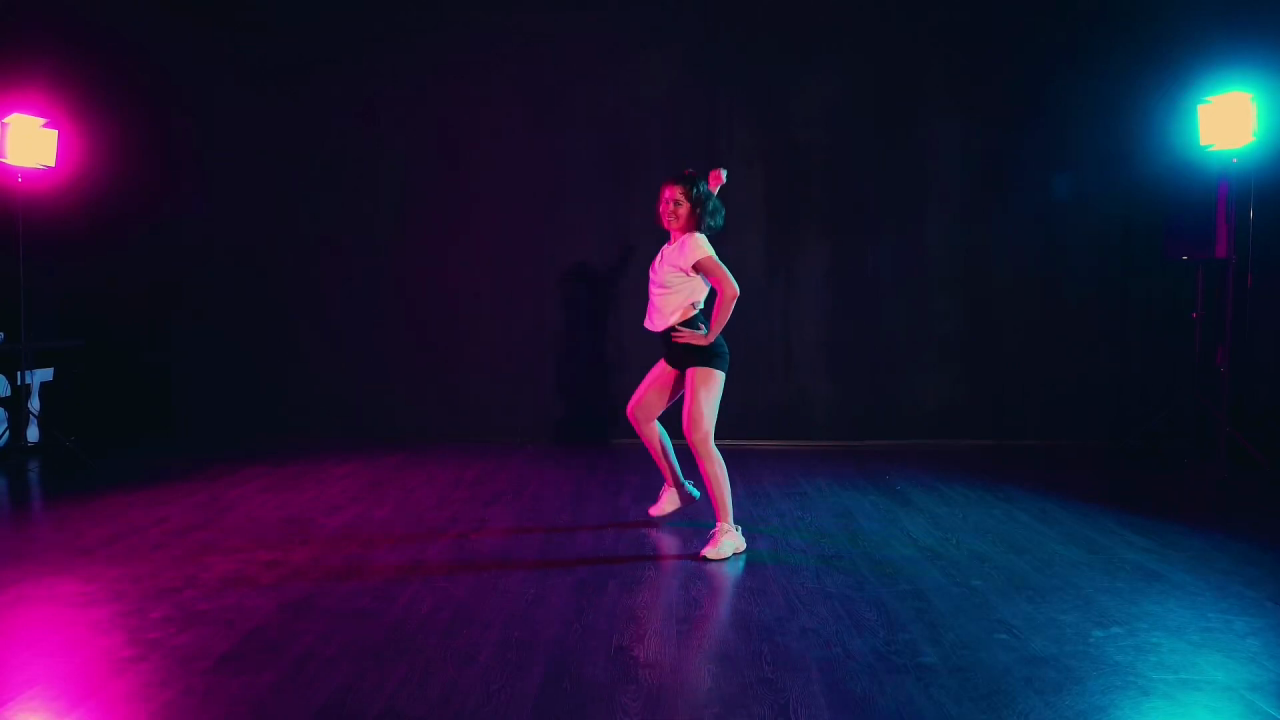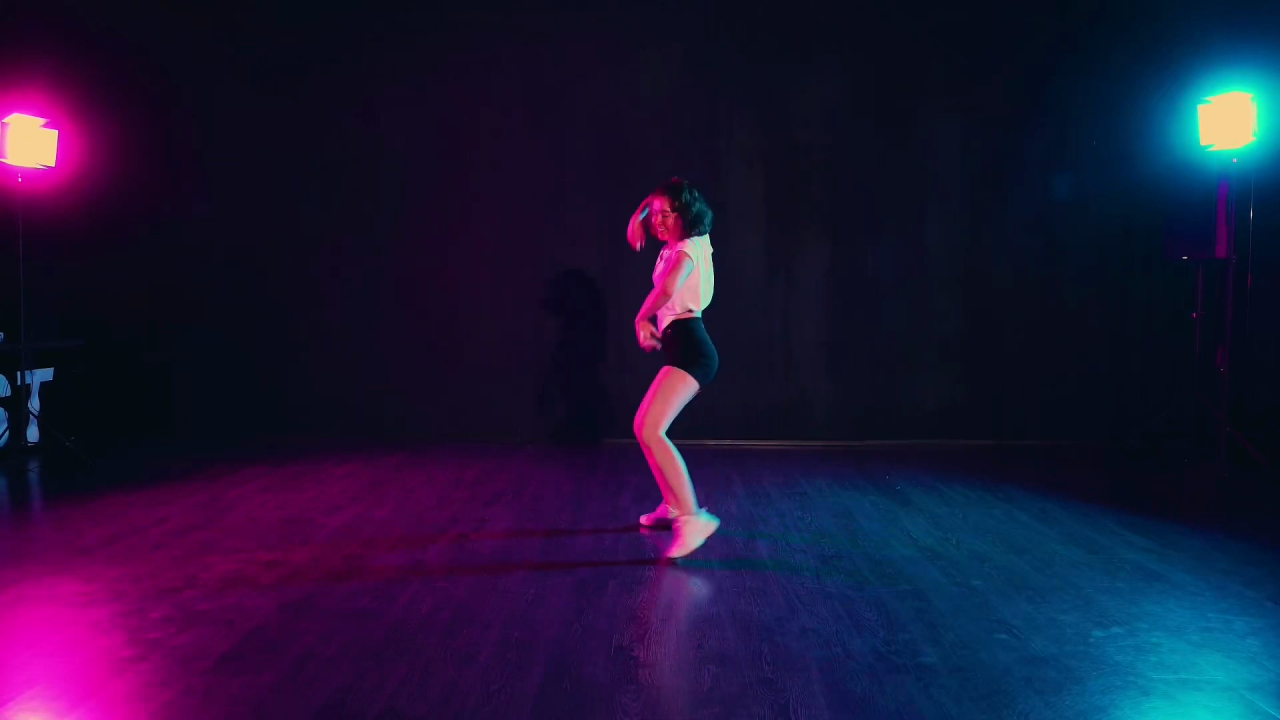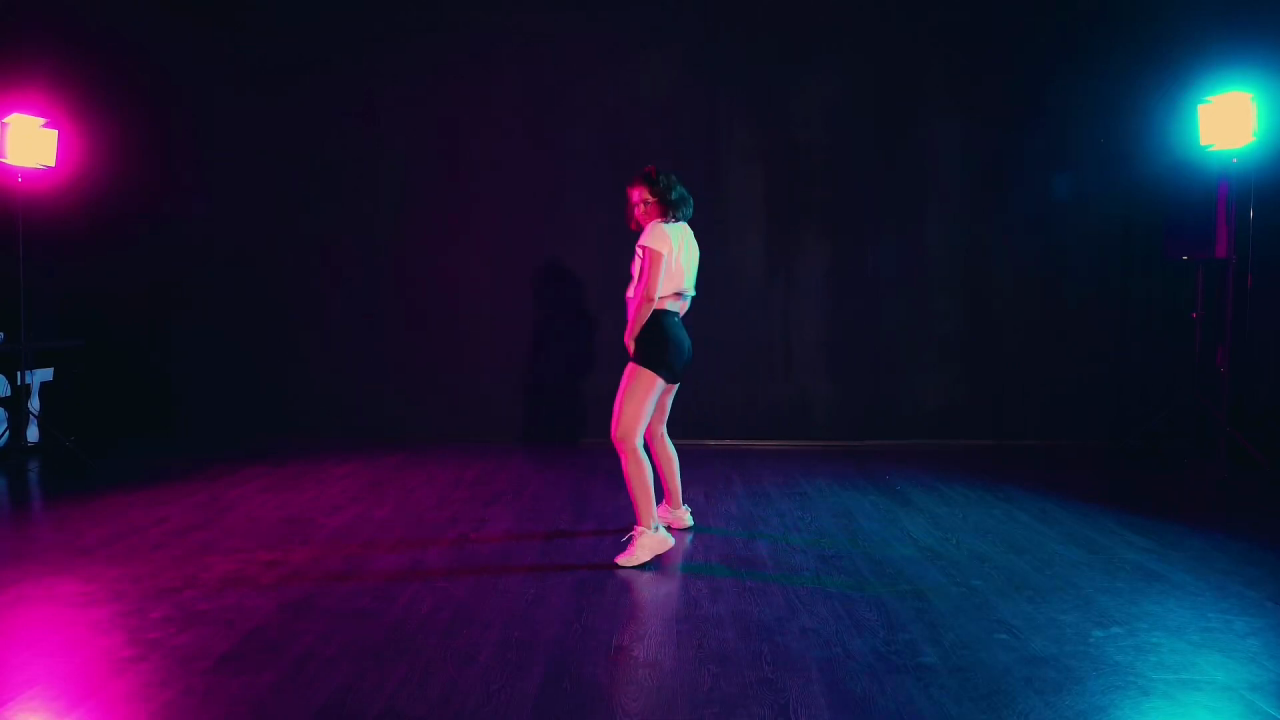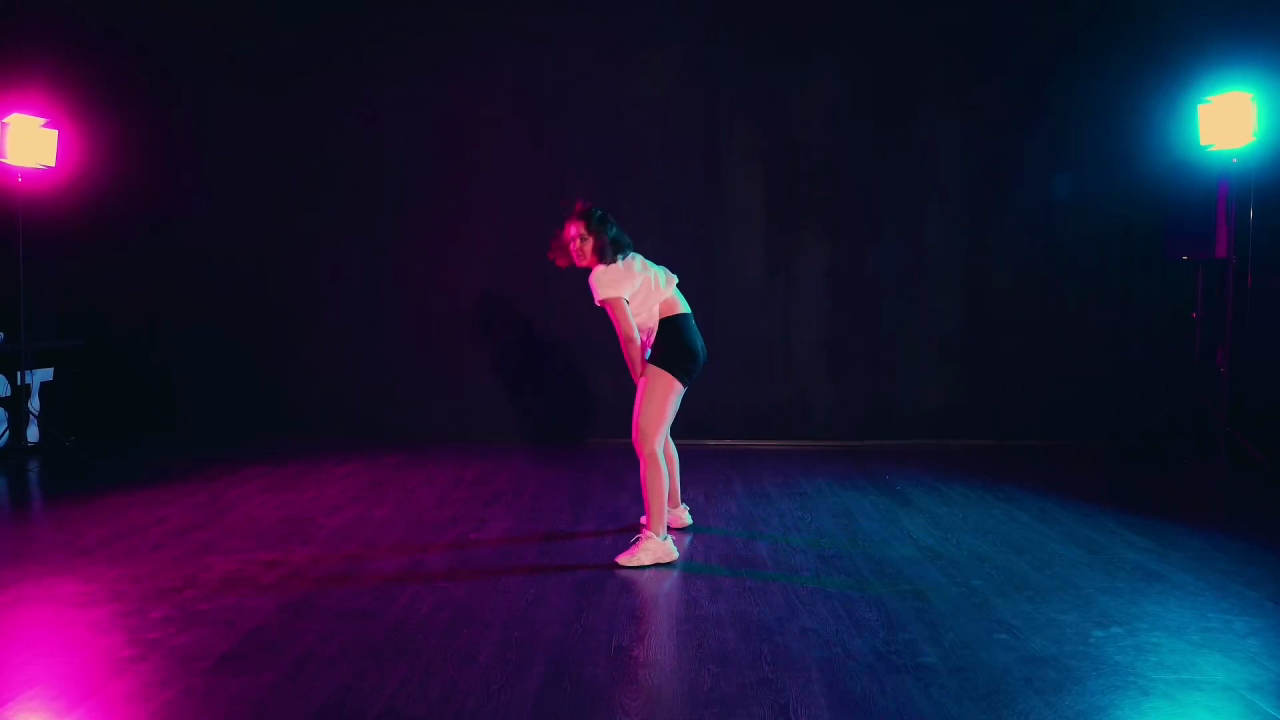
dt=0.4s
person 1, frame 1
left shoulder: (694, 244)
right shoulder: (674, 244)
left elbow: (730, 290)
right elbow: (676, 222)
left wrist: (710, 335)
right wrist: (713, 187)
left hip: (702, 349)
right hip: (677, 349)
left knee: (698, 435)
right knee: (638, 412)
left ankle: (727, 530)
right ankle: (676, 489)
person 1, frame 2
left shoulder: (686, 248)
right shoulder: (689, 242)
left elbow: (666, 288)
right elbow: (665, 201)
left wrist: (643, 317)
right wrist: (639, 217)
left hip: (689, 348)
right hip: (683, 348)
left knee: (650, 431)
right knee: (644, 427)
left ankle: (691, 518)
right ankle: (675, 509)
person 1, frame 3
left shoulder: (657, 232)
right shoulder: (684, 234)
left elbow: (648, 294)
left wrist: (630, 333)
left hip: (655, 339)
right hip: (677, 341)
left knee: (625, 435)
right knee: (653, 431)
left ankle: (648, 533)
right ankle: (675, 509)
person 1, frame 4
left shoulder: (601, 277)
right shoulder: (627, 260)
left elbow: (628, 334)
right elbow: (666, 284)
left wrist: (637, 370)
left hip: (675, 346)
right hip: (683, 341)
left knee: (645, 440)
right knee: (657, 434)
left ankle: (656, 540)
right ankle: (674, 510)
